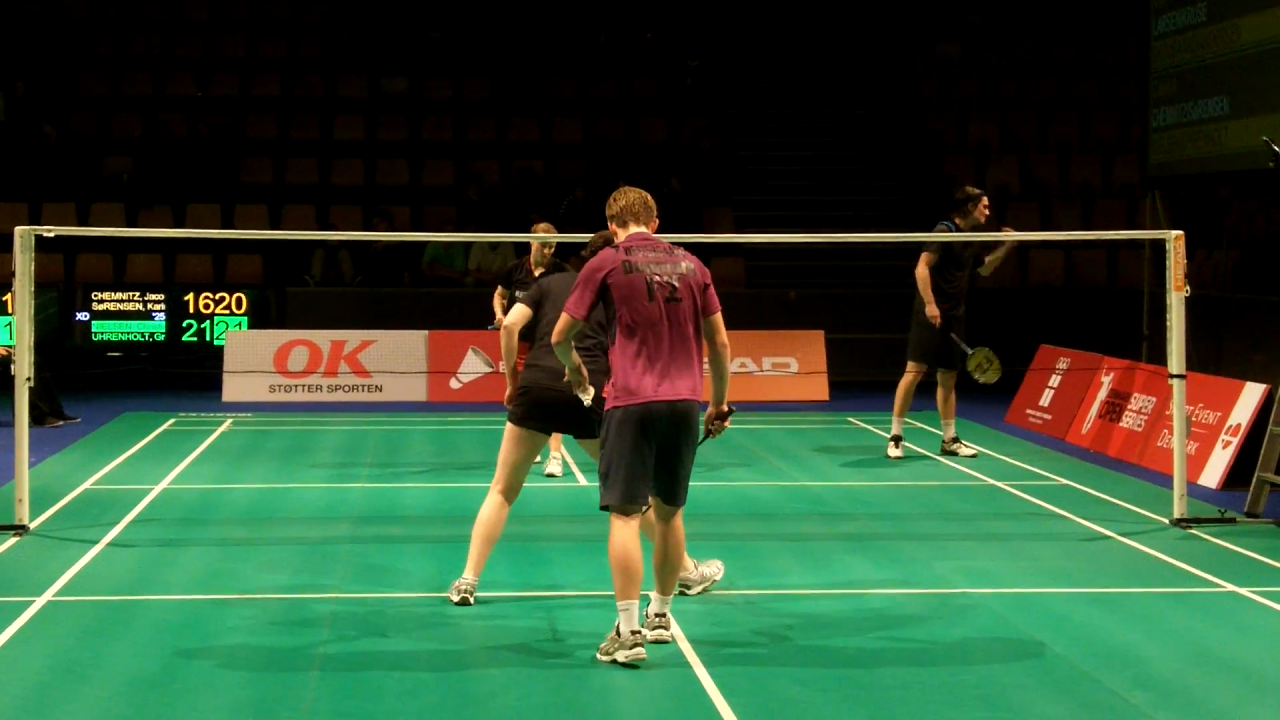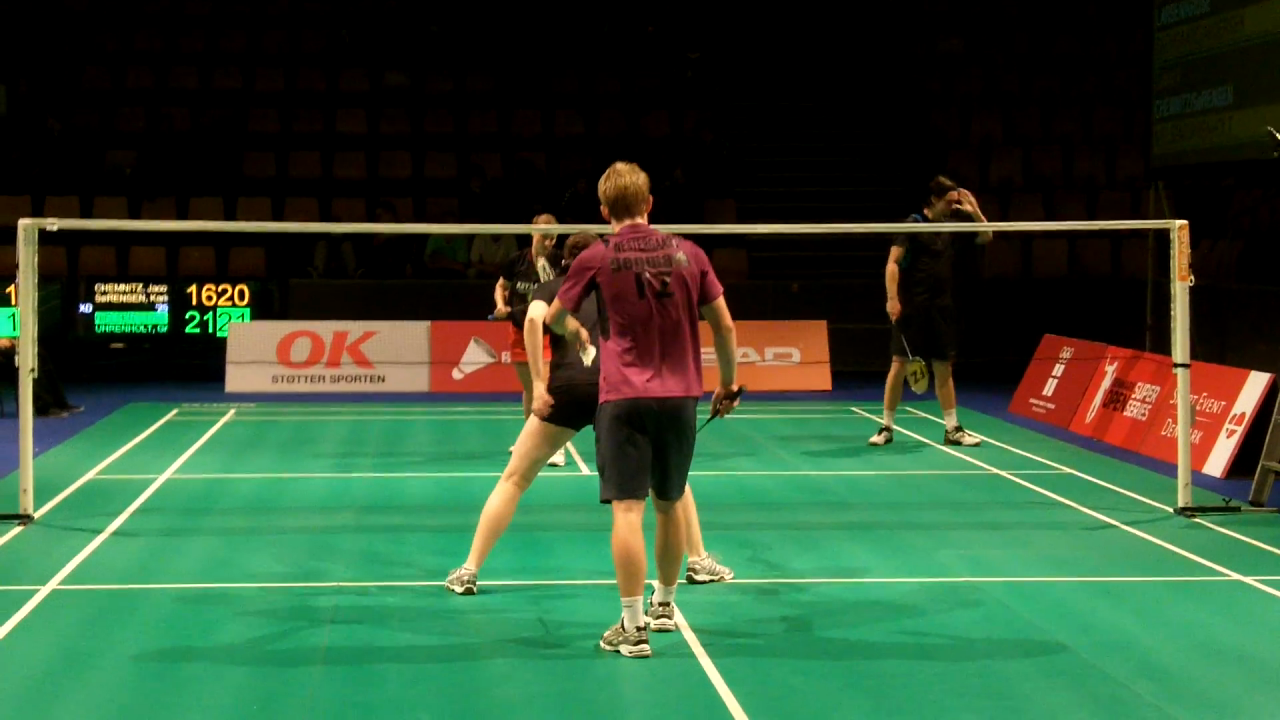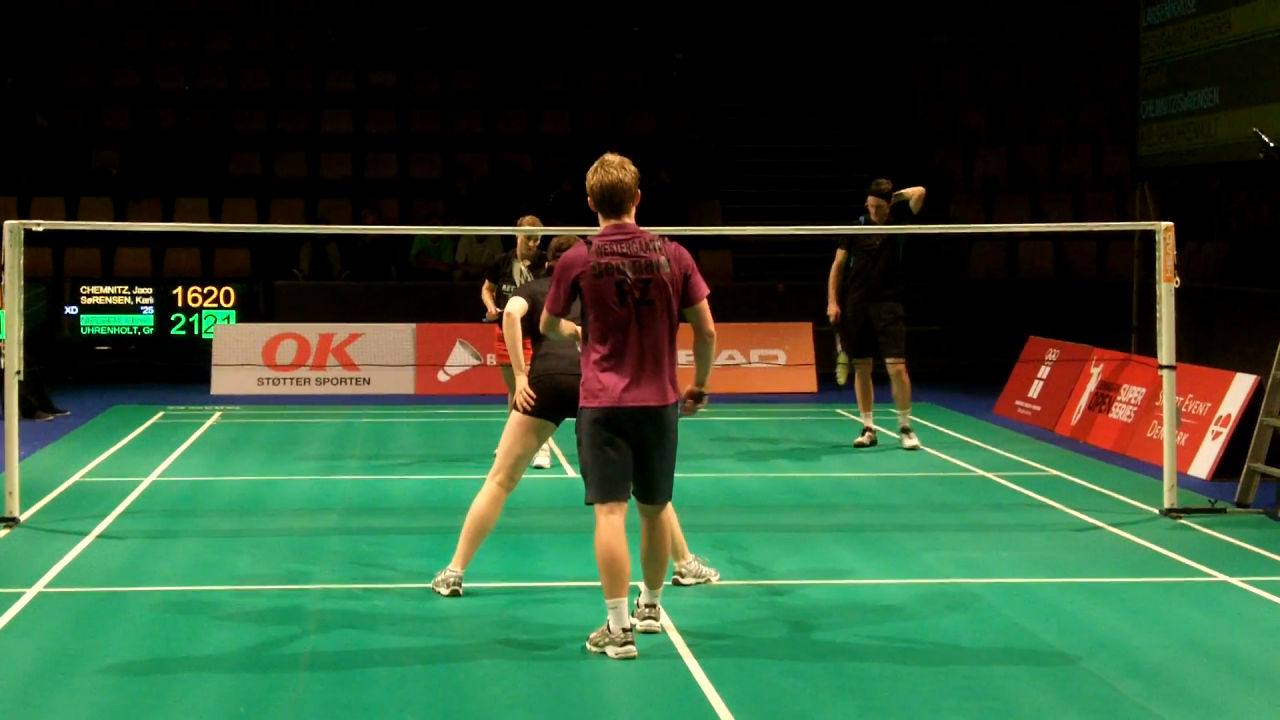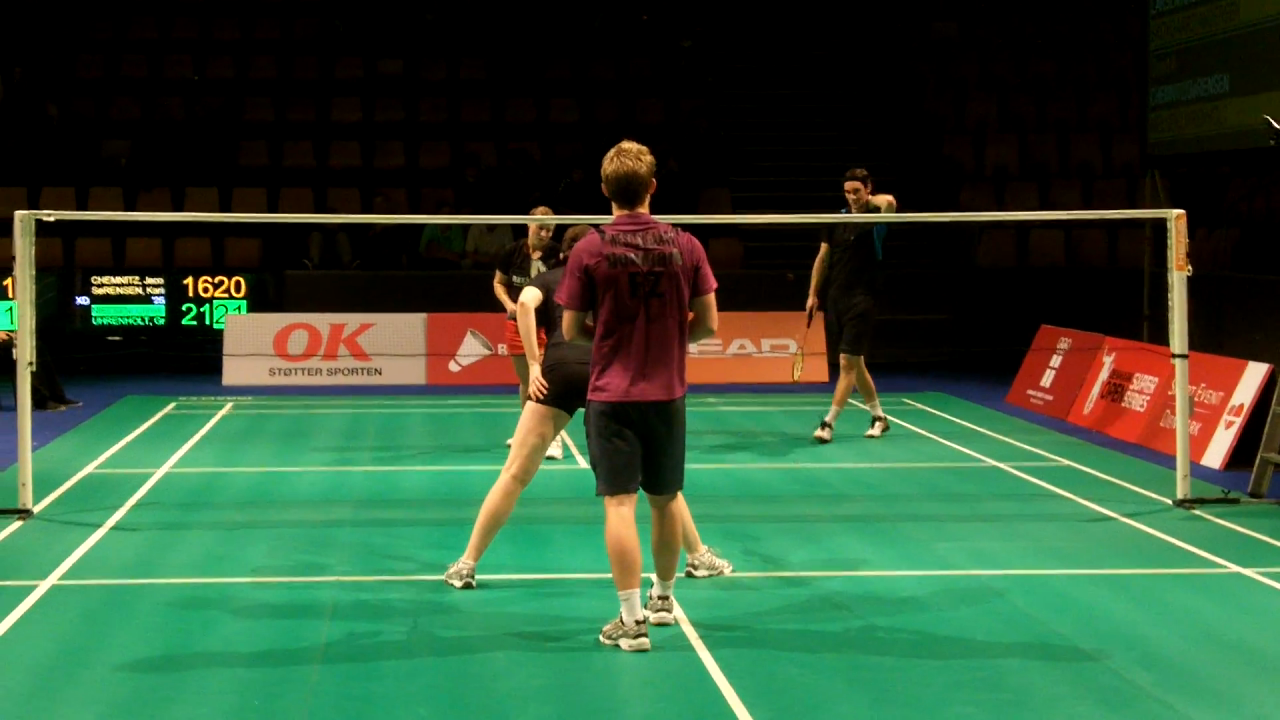
dt=0.4s
person 1, frame 1
left shoulder: (606, 263)
right shoulder: (691, 265)
left elbow: (560, 337)
right elbow: (720, 343)
left wrist: (574, 366)
right wrist: (719, 403)
left hip: (632, 402)
right hip: (685, 402)
left knee: (625, 512)
right knee: (668, 510)
left ankle: (629, 631)
right ankle: (660, 614)
person 1, frame 2
left shoulder: (597, 258)
right shoulder: (688, 253)
left elbow: (554, 318)
right elbow: (725, 327)
left wrist: (577, 331)
right wrist: (728, 383)
left hip: (625, 398)
right hip: (680, 396)
left knee: (628, 508)
right knee: (669, 503)
left ankle: (633, 627)
right ankle: (664, 605)
person 1, frame 3
left shoulder: (577, 260)
right shoulder: (673, 254)
left elbow: (547, 325)
right elbow: (706, 331)
right wrist: (700, 384)
left hip: (603, 403)
right hip: (660, 402)
left knee: (610, 511)
right knee: (654, 508)
left ankle: (619, 627)
right ankle: (650, 606)
person 1, frame 4
left shoulder: (589, 250)
right shoulder: (686, 246)
left elbow: (571, 330)
right elbow: (707, 324)
left hip: (611, 395)
right hip: (667, 394)
left knee: (620, 503)
right knee: (665, 499)
left ankle: (632, 620)
right ankle: (663, 598)
person 2, frame 1
left shoulder: (555, 281)
left elbow: (510, 324)
left wrist: (512, 379)
left hip: (536, 388)
right hip: (587, 393)
left knee: (502, 491)
left ankle: (466, 582)
right ankle: (688, 573)
person 2, frame 2
left shoulder: (551, 288)
left elbow: (534, 319)
left wrist: (539, 382)
left hip: (569, 385)
left knee: (514, 480)
left ankle: (468, 571)
right ankle: (700, 561)
person 2, frame 3
left shoulder: (533, 288)
left elbow: (511, 313)
left wrist: (520, 374)
left hip: (549, 379)
left knee: (500, 480)
left ankle: (453, 573)
right ankle: (685, 565)
person 2, frame 4
left shoulder: (548, 279)
left elbow: (525, 303)
left wrist: (533, 362)
left hip: (562, 370)
left knee: (516, 473)
left ankle: (466, 566)
right ankle: (699, 557)
person 3, frame 1
left shoulder: (971, 241)
right shoulder: (943, 232)
left elbow: (985, 268)
right elbow: (922, 268)
left wrist: (1005, 248)
right wrist: (929, 304)
left hip: (955, 317)
right hip: (932, 314)
left knee: (948, 378)
right knee: (915, 372)
left ankle: (949, 439)
right ankle: (896, 436)
person 3, frame 2
left shoulder: (952, 226)
right shoulder: (912, 225)
left elbow: (986, 236)
right elbow: (892, 263)
left wrist: (974, 210)
right wrist: (892, 298)
left hip: (941, 308)
right hip: (911, 307)
left knee: (944, 369)
right knee: (899, 366)
left ankle: (953, 429)
right ankle: (887, 427)
person 3, frame 3
left shoulder: (898, 220)
right shoulder: (855, 227)
left elbow: (919, 193)
right elbow: (838, 266)
left wrist: (894, 196)
right wrist: (832, 301)
left hip: (888, 306)
right hip: (856, 306)
left knee: (897, 368)
right knee: (861, 369)
left ankle: (905, 427)
right ankle: (868, 428)
person 3, frame 4
left shoulder: (876, 217)
right shoulder: (837, 220)
left elbow: (890, 202)
right elbow: (822, 259)
left wrist: (871, 201)
right wrist: (812, 294)
left hip: (862, 300)
right hip: (836, 299)
left knee: (847, 363)
right knee: (855, 363)
left ankle: (828, 423)
right ankle: (878, 416)
person 4, frame 1
left shoulder: (562, 272)
right shoulder: (515, 269)
right elbow: (499, 295)
right wrist: (499, 314)
right hip: (520, 342)
left ankle: (555, 456)
person 4, frame 2
right shoulder: (516, 261)
right elbow: (501, 287)
right wrist: (500, 305)
right hip: (520, 332)
right knee: (528, 389)
left ankle: (557, 446)
person 4, frame 3
left shoulder: (546, 265)
right shoulder: (501, 263)
right elbow: (487, 289)
right wrist: (491, 307)
right hip: (506, 333)
right knee: (514, 391)
left ankle: (543, 448)
person 4, frame 4
left shoulder: (558, 256)
right shoulder: (511, 253)
right elbow: (498, 283)
right wrist: (508, 303)
right hip: (518, 324)
right knee: (525, 381)
left ankle: (554, 438)
